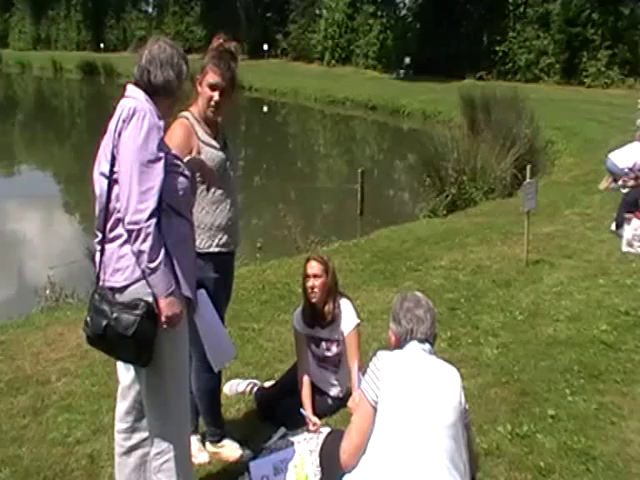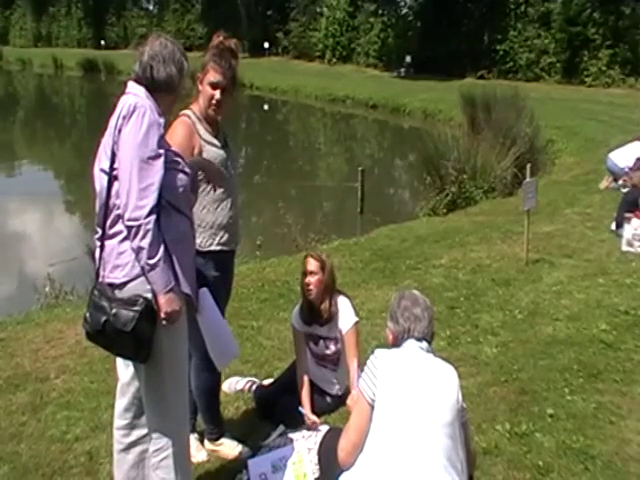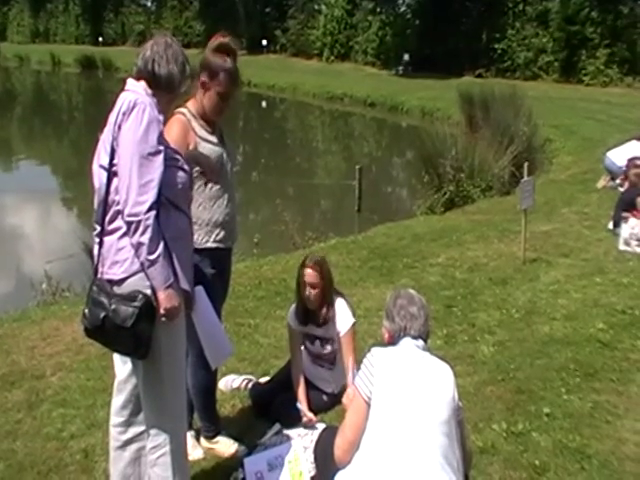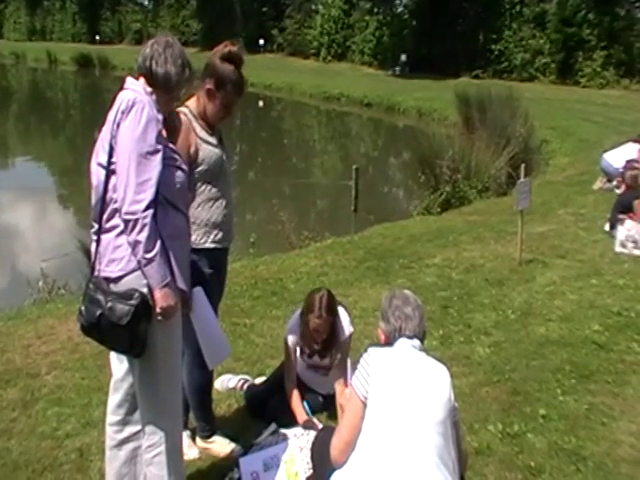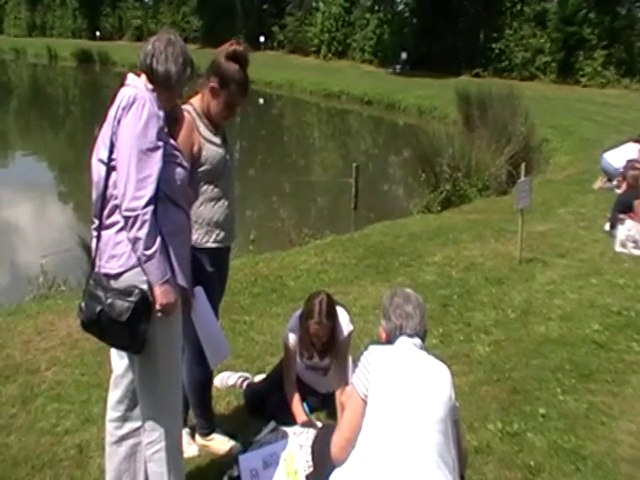
dt=0.5s
person 1, frame 1
left shoulder: (125, 117)
right shoulder: (142, 118)
right elbow: (141, 215)
right wrist: (165, 289)
left hip: (130, 279)
right hip: (148, 282)
left knee: (137, 402)
right knee: (166, 405)
person 1, frame 2
left shoulder: (127, 114)
right shoulder: (141, 114)
right elbow: (140, 213)
right wrist: (165, 285)
left hip: (130, 276)
right hip: (147, 279)
left knee: (136, 398)
right knee: (165, 403)
person 1, frame 3
left shoulder: (124, 111)
right shoulder: (141, 110)
right elbow: (140, 208)
right wrist: (164, 281)
left hip: (127, 271)
right hip: (145, 274)
left knee: (134, 396)
right knee: (162, 401)
person 1, frame 4
left shoulder: (124, 108)
right shoulder: (140, 108)
right elbow: (137, 206)
right wrist: (161, 280)
left hip: (124, 269)
right hip: (143, 273)
left knee: (129, 395)
right knee: (158, 400)
person 1, frame 5
left shoulder: (126, 106)
right shoulder: (141, 105)
right elbow: (138, 202)
right wrist: (160, 276)
left hip: (125, 266)
right hip: (142, 269)
left knee: (130, 392)
right knee: (159, 397)
person 2, frame 1
left shoulder: (217, 130)
right shoulder: (184, 130)
left hip: (221, 255)
right hip: (198, 259)
left knee: (200, 348)
right knee: (205, 351)
left ankle: (191, 430)
right ankle: (215, 436)
person 2, frame 2
left shoulder: (216, 128)
right shoulder: (185, 129)
left hip: (222, 253)
right hip: (199, 257)
left knee: (197, 347)
right knee: (204, 349)
left ankle: (188, 429)
right ankle: (214, 434)
person 2, frame 3
left shoulder: (212, 126)
right shoulder: (181, 127)
left hip: (218, 251)
right hip: (196, 255)
left knee: (197, 344)
right knee: (201, 346)
left ankle: (185, 426)
right ankle: (210, 432)
person 2, frame 4
left shoulder: (209, 127)
right shoulder: (182, 126)
left hip: (214, 251)
right hip: (193, 254)
left knee: (197, 342)
right knee: (197, 345)
left ankle: (180, 426)
right ankle: (206, 431)
person 2, frame 5
left shoulder: (214, 124)
right shoulder: (187, 124)
left hip: (216, 249)
right hip: (195, 253)
left knee: (198, 340)
right knee: (198, 343)
left ankle: (180, 424)
right ankle: (205, 429)
person 3, frame 1
left shoulder: (384, 363)
right shoulder: (453, 377)
left elbow: (348, 457)
right elbow: (471, 464)
left wrist: (357, 413)
left knee: (333, 443)
person 3, frame 2
left shoulder: (381, 361)
right shoulder: (450, 375)
left elbow: (345, 456)
right elbow: (468, 462)
left wrist: (356, 413)
left knee: (332, 440)
person 3, frame 3
left shoulder: (378, 359)
right shoulder: (445, 374)
left elbow: (342, 453)
right elbow: (465, 461)
left wrist: (351, 409)
left knee: (328, 438)
person 3, frame 4
left shoulder: (374, 359)
right shoulder: (442, 374)
left elbow: (338, 454)
right elbow: (460, 463)
left wrist: (346, 411)
left knee: (325, 439)
person 3, frame 5
left shoulder: (375, 358)
right shoulder: (442, 374)
left elbow: (339, 451)
right elbow: (460, 461)
left wrist: (348, 407)
left knee: (325, 436)
person 4, frame 1
left shoulder: (345, 312)
right shoulder: (301, 314)
left elbow: (354, 365)
right elbow: (304, 367)
right wrist: (309, 412)
left hip: (336, 390)
right hip: (312, 375)
left knee: (286, 417)
right knee: (266, 405)
left ankle: (259, 387)
right ankle: (256, 388)
person 4, frame 2
left shoulder: (343, 309)
right shoulder: (300, 312)
left elbow: (352, 363)
right elbow: (302, 364)
right wrist: (307, 411)
left hip: (335, 388)
right hip: (310, 372)
left knee: (286, 415)
right knee: (265, 403)
left ankle: (258, 386)
right ankle: (255, 386)
person 4, frame 3
left shoulder: (340, 312)
right shoulder: (297, 311)
left elbow: (349, 366)
right elbow: (297, 364)
right wrist: (304, 407)
left hip: (331, 386)
right hip: (306, 370)
left knee: (283, 413)
right knee: (260, 400)
left ankle: (255, 384)
right ankle: (251, 383)
person 4, frame 4
left shoulder: (342, 322)
right shoulder: (296, 323)
left elbow: (340, 378)
right elbow: (290, 379)
right wrist: (302, 417)
left hip: (326, 388)
right hip: (301, 370)
left knee: (279, 414)
right knee: (255, 402)
right ankle: (246, 384)
person 4, frame 5
left shoulder: (342, 323)
right shoulder: (295, 326)
left elbow: (340, 377)
right elbow: (289, 380)
right wrist: (302, 418)
left hip: (327, 384)
right hip: (300, 370)
right knee: (254, 400)
right ankle: (246, 382)
